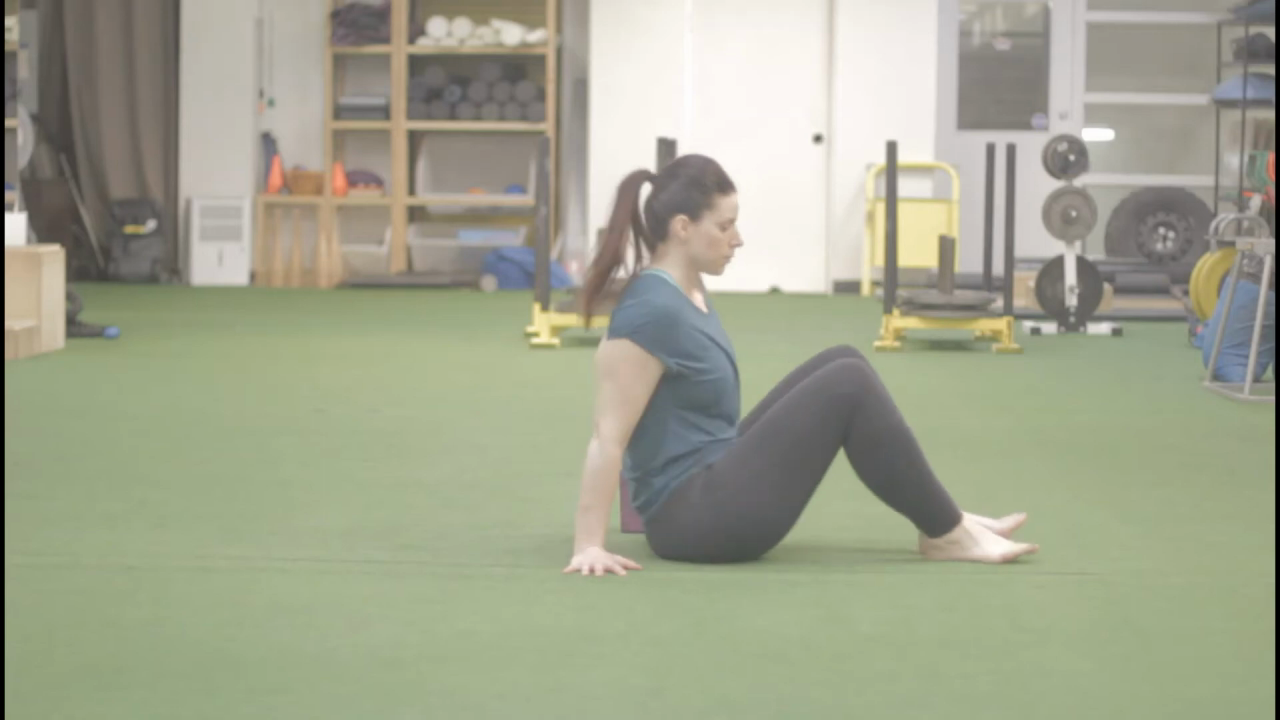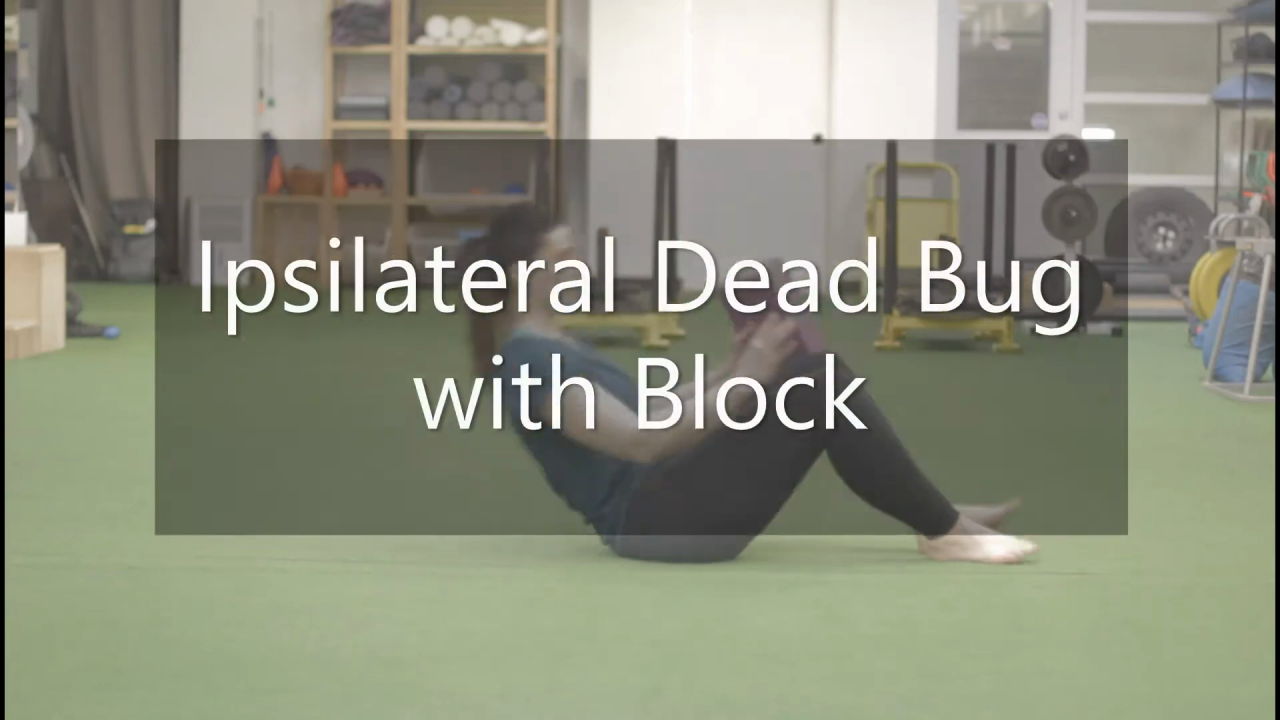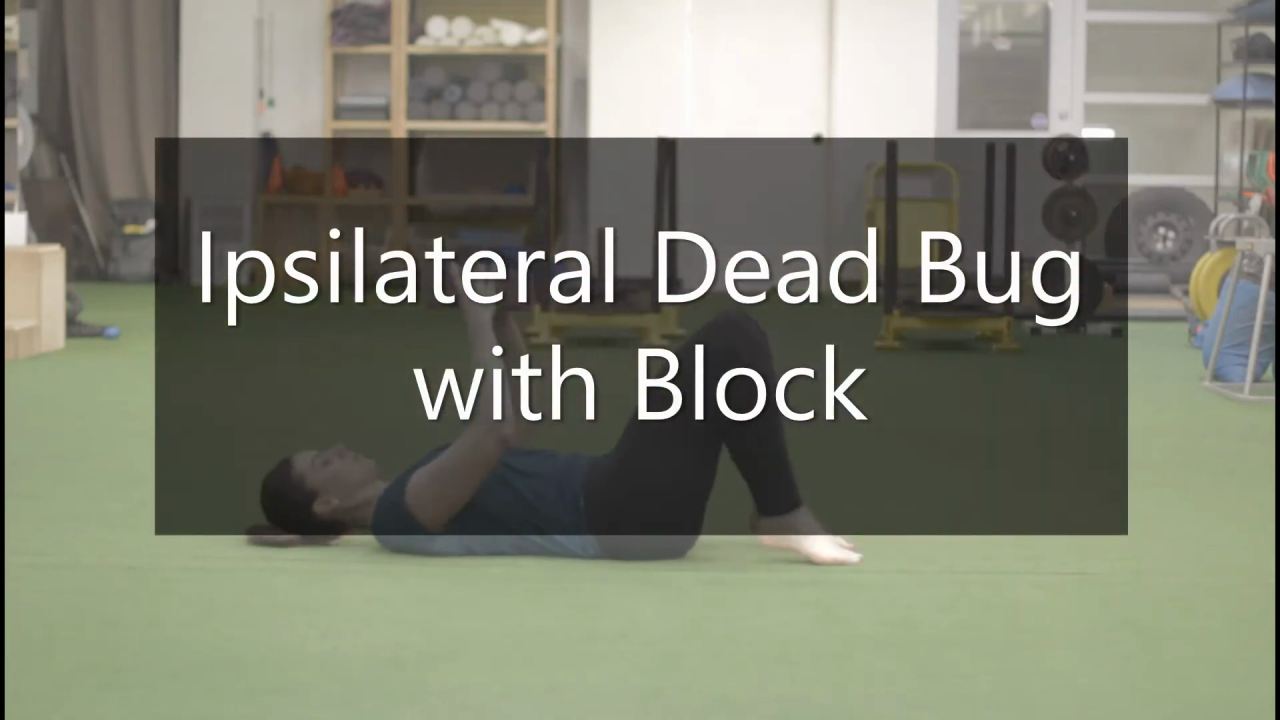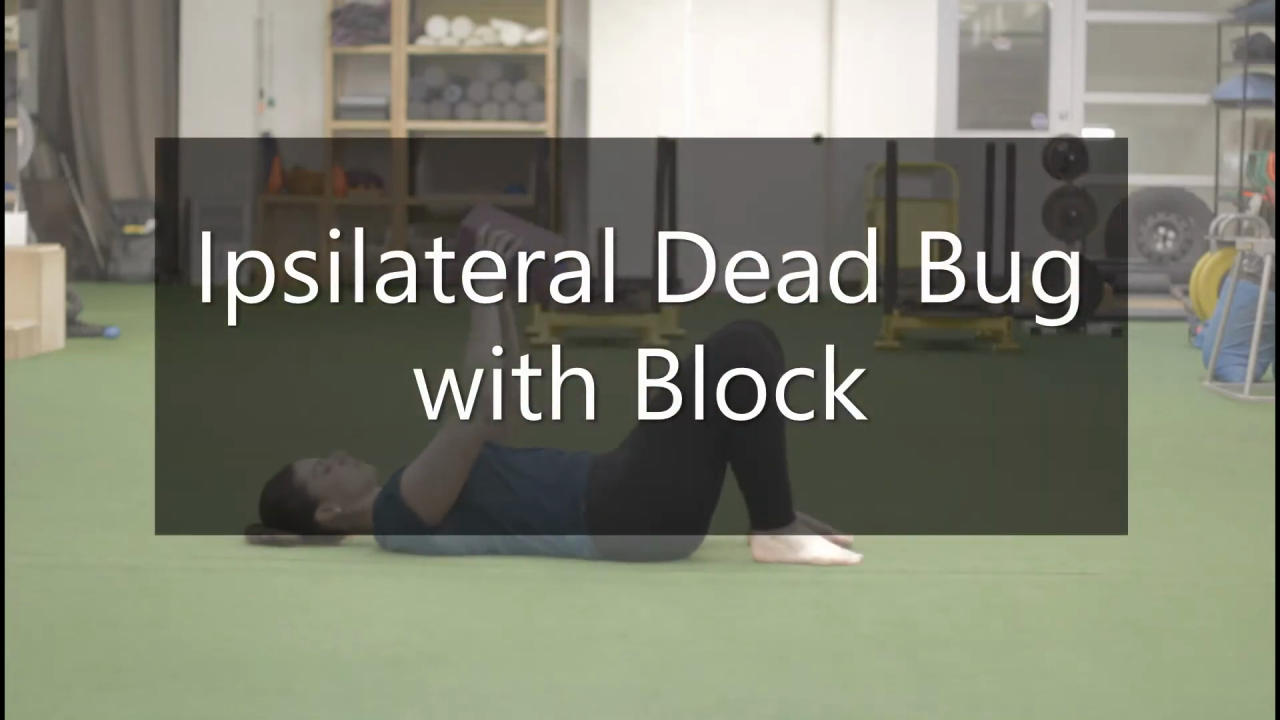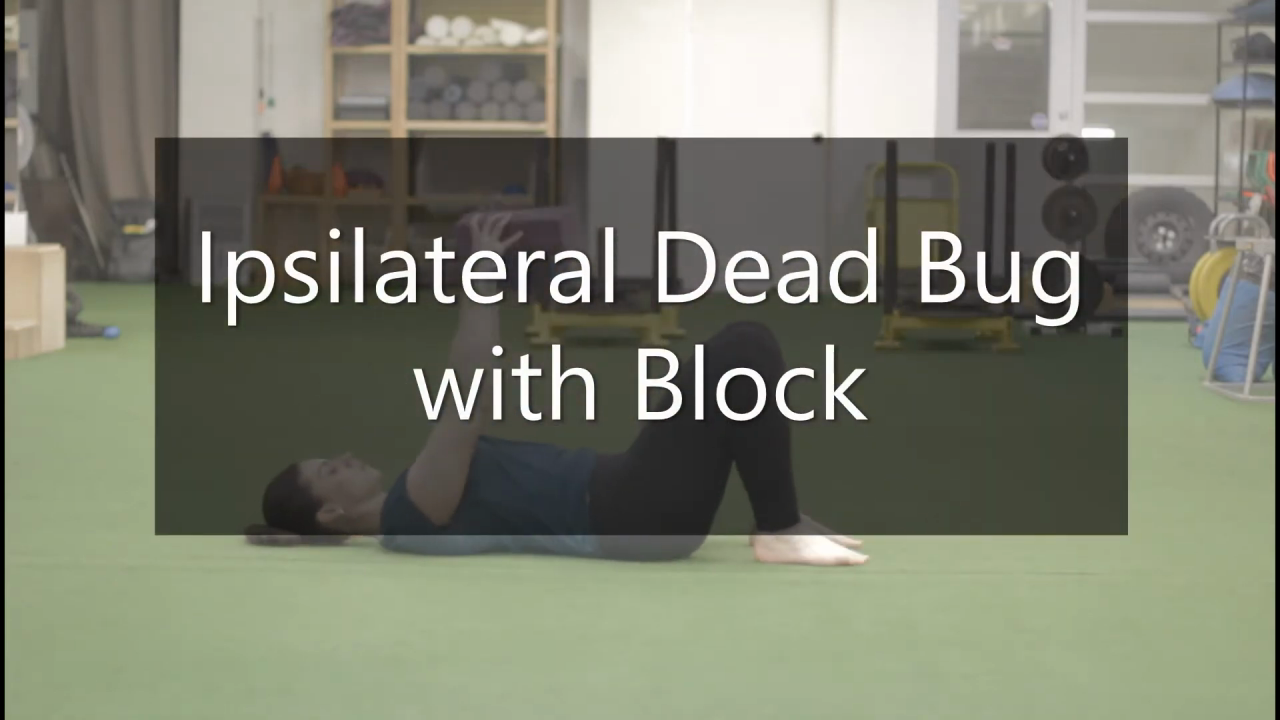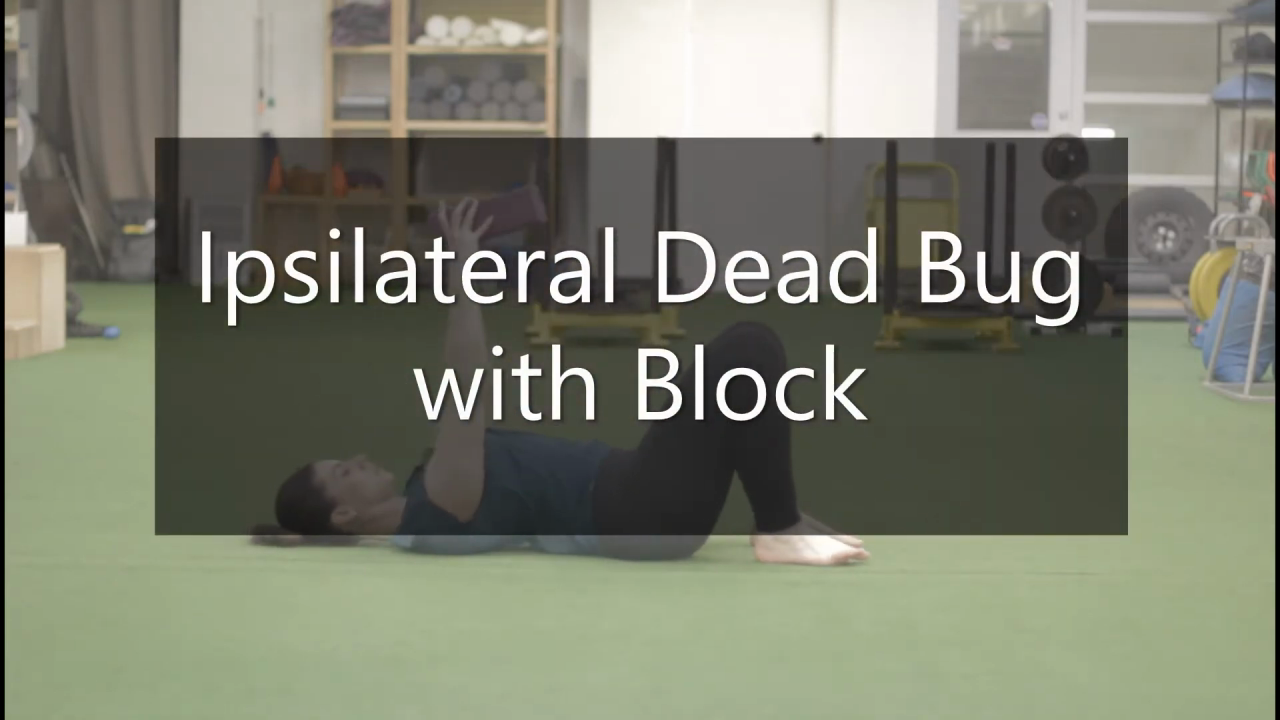
dt=0.7s
person 1, frame 1
left shoulder: (677, 291)
right shoulder: (653, 312)
left elbow: (608, 359)
right elbow: (606, 434)
right wrist: (588, 544)
left hip: (713, 483)
right hip: (699, 519)
left knee: (843, 364)
right knee: (850, 384)
left ankle: (944, 519)
right ankle: (946, 535)
person 1, frame 2
left shoulder: (548, 345)
right shoulder: (534, 361)
left elbow: (647, 413)
right elbow: (641, 440)
left wrist: (734, 367)
right wrist: (743, 382)
left hip: (659, 504)
right hip: (657, 524)
left knee: (816, 373)
right knee: (821, 389)
left ankle: (940, 516)
right ankle: (946, 534)
person 1, frame 3
left shoulder: (419, 491)
right shoulder: (405, 515)
left elbow: (518, 414)
right elbow: (493, 430)
left wrist: (503, 316)
right wrist: (476, 322)
left hip: (618, 500)
right hip: (630, 520)
left knee: (732, 333)
right knee: (731, 342)
left ankle: (780, 510)
right ankle: (780, 517)
person 1, frame 4
left shoulder: (422, 485)
right shoulder: (404, 514)
left elbow: (504, 392)
right elbow: (479, 407)
left wrist: (500, 290)
right wrist: (484, 295)
left hip: (625, 499)
right hip: (631, 519)
left knee: (747, 344)
right knee: (745, 349)
left ankle: (779, 513)
right ankle: (778, 528)
person 1, frame 5
left shoulder: (421, 494)
right shoulder: (410, 520)
left elbow: (478, 392)
left wrist: (488, 279)
left hip: (626, 496)
right hip: (638, 518)
left knee: (746, 342)
right knee: (744, 355)
left ankle: (783, 520)
right ankle: (780, 531)
person 1, frame 6
left shoulder: (427, 493)
right shoulder: (431, 518)
left elbow: (472, 385)
left wrist: (468, 267)
right wrist: (462, 270)
left hip: (631, 495)
right hip: (642, 516)
left knee: (748, 346)
right knee: (748, 349)
left ankle: (780, 518)
right ankle: (779, 532)
